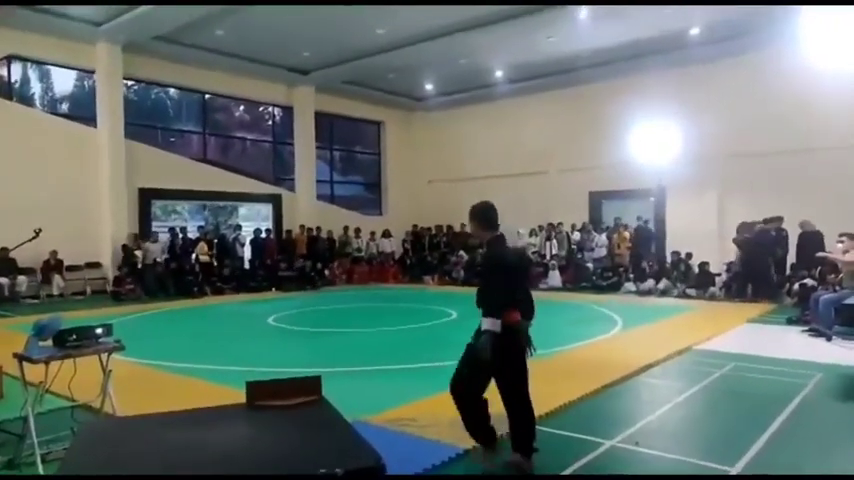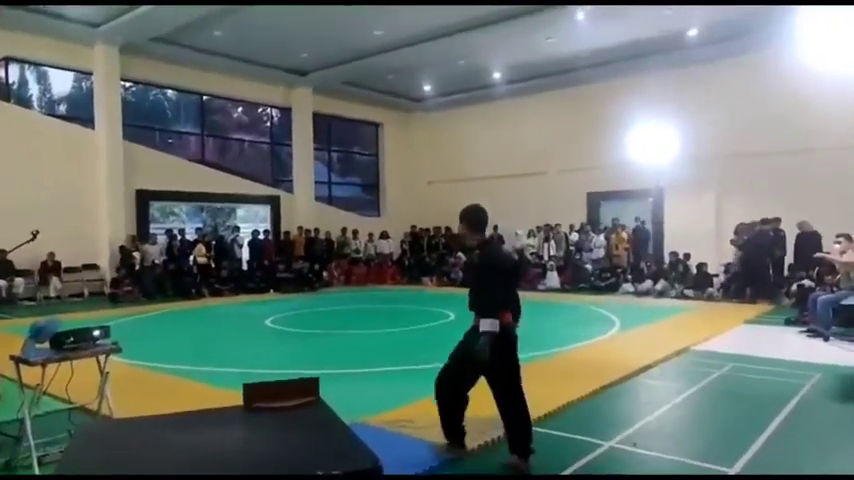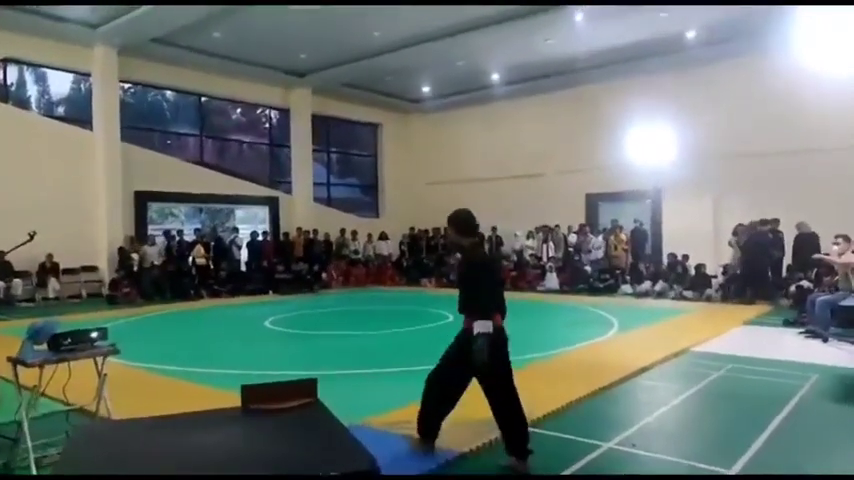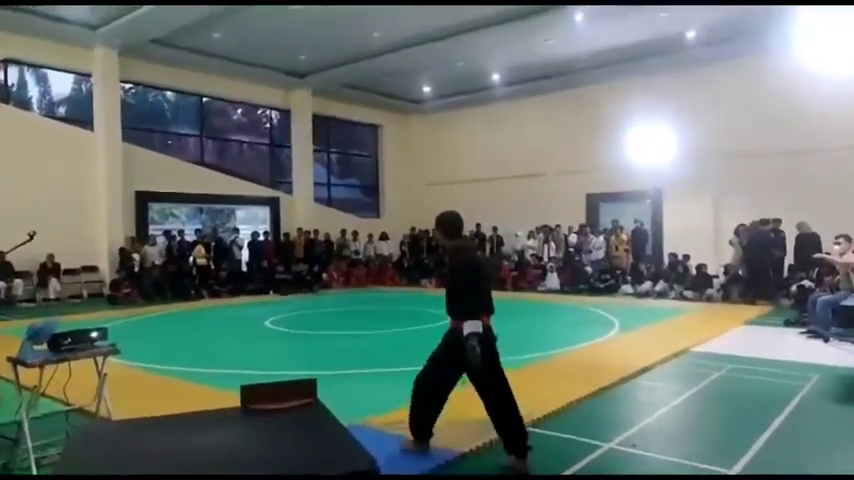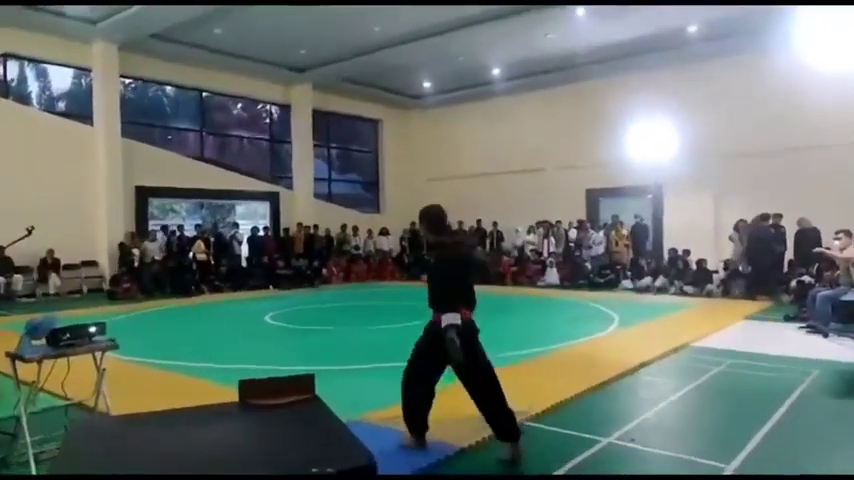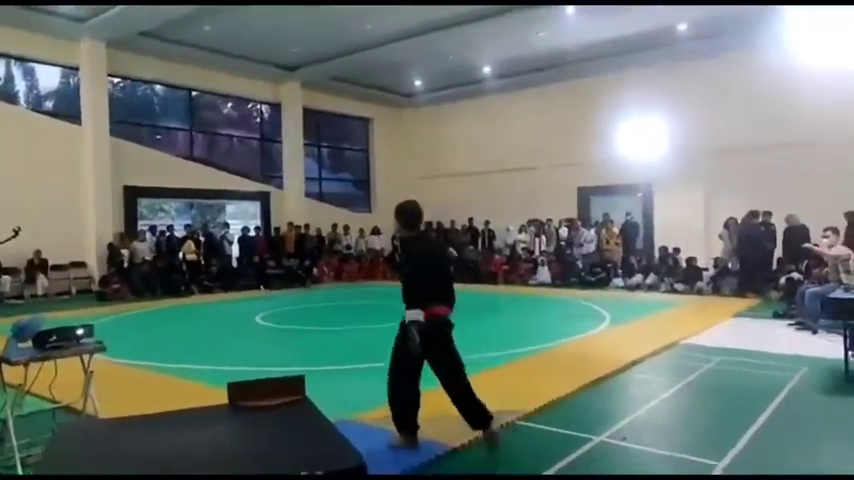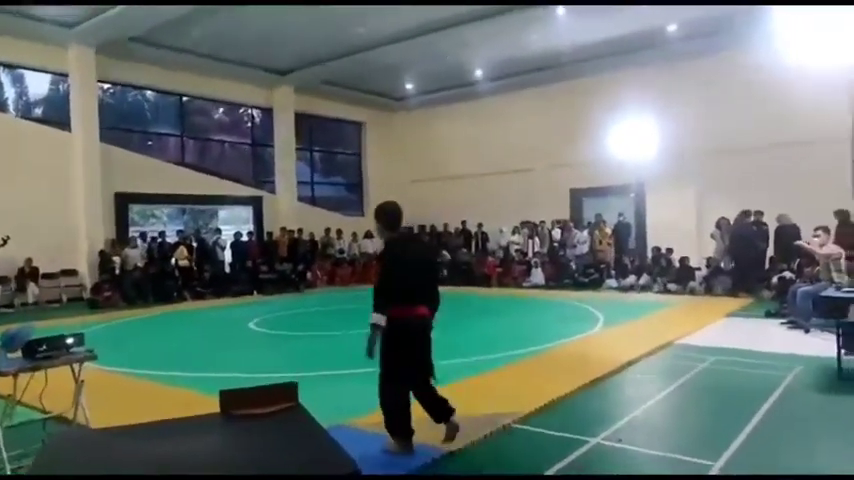
dt=0.1s
person 1, frame 1
left shoulder: (492, 255)
right shoulder: (512, 253)
left elbow: (494, 299)
right elbow: (522, 293)
left wrist: (485, 336)
right wrist: (524, 327)
left hip: (495, 329)
right hip: (515, 329)
left knee: (464, 385)
right knee: (515, 392)
left ankle: (488, 443)
right ankle: (524, 454)
person 1, frame 2
left shoulder: (485, 258)
right shoulder: (501, 255)
left elbow: (489, 300)
left wrist: (485, 336)
left hip: (488, 330)
right hip: (505, 330)
left knee: (448, 384)
right knee: (510, 394)
left ankle: (455, 442)
right ankle: (521, 455)
person 1, frame 3
left shoulder: (474, 260)
right shoulder: (486, 258)
left elbow: (480, 301)
left wrist: (481, 336)
left hip: (478, 334)
right hip: (494, 332)
left knee: (440, 384)
right knee: (504, 395)
left ankle: (426, 437)
right ankle: (520, 456)
person 1, frame 4
left shoulder: (460, 262)
right shoulder: (471, 258)
left elbow: (469, 302)
left wrist: (471, 338)
left hip: (465, 334)
right hip: (481, 332)
left knee: (427, 384)
right knee: (498, 394)
left ankle: (420, 439)
right ankle: (519, 454)
person 1, frame 5
left shoulder: (442, 256)
right shoulder: (460, 251)
left elbow: (445, 296)
left wrist: (450, 330)
left hip: (446, 327)
right hip: (465, 325)
left knee: (415, 379)
right knee: (483, 382)
left ankle: (418, 435)
right ankle: (511, 440)
person 1, frame 6
left shoulder: (411, 251)
right shoulder: (435, 247)
left elbow: (413, 293)
left wrist: (412, 327)
left hip: (420, 321)
right hip: (440, 319)
left knee: (401, 378)
right knee: (453, 376)
left ankle: (408, 434)
right ankle: (484, 424)
person 1, frame 7
left shoulder: (389, 255)
right shoulder: (419, 248)
left elbow: (383, 293)
right elbow: (431, 287)
left wrist: (375, 328)
right wrist: (428, 316)
left hip: (398, 323)
right hip: (421, 320)
left knee: (393, 383)
right knee: (419, 378)
left ankle: (402, 439)
right ankle: (446, 418)
